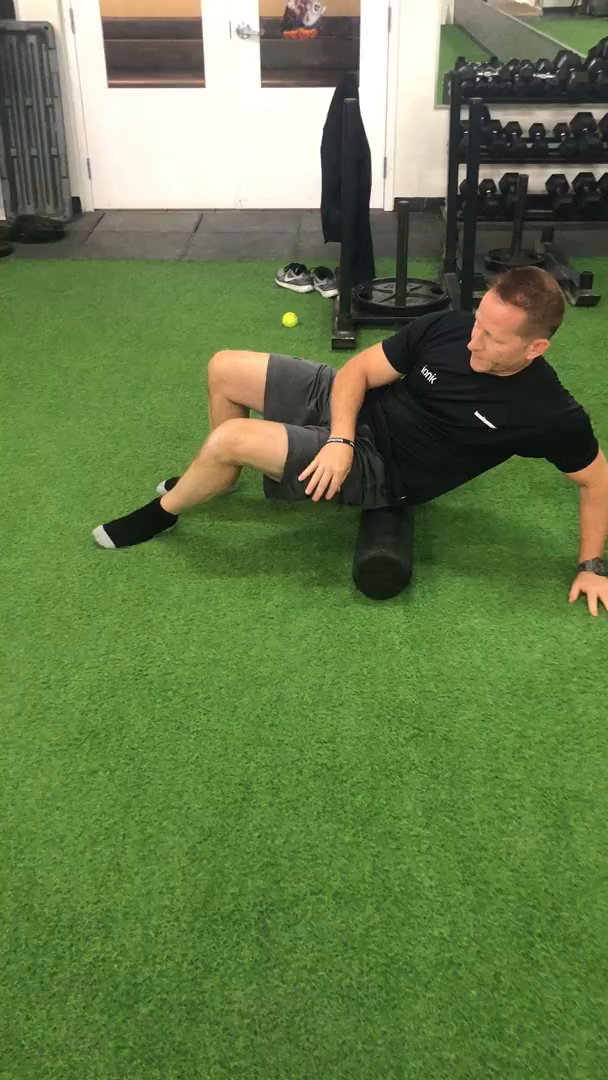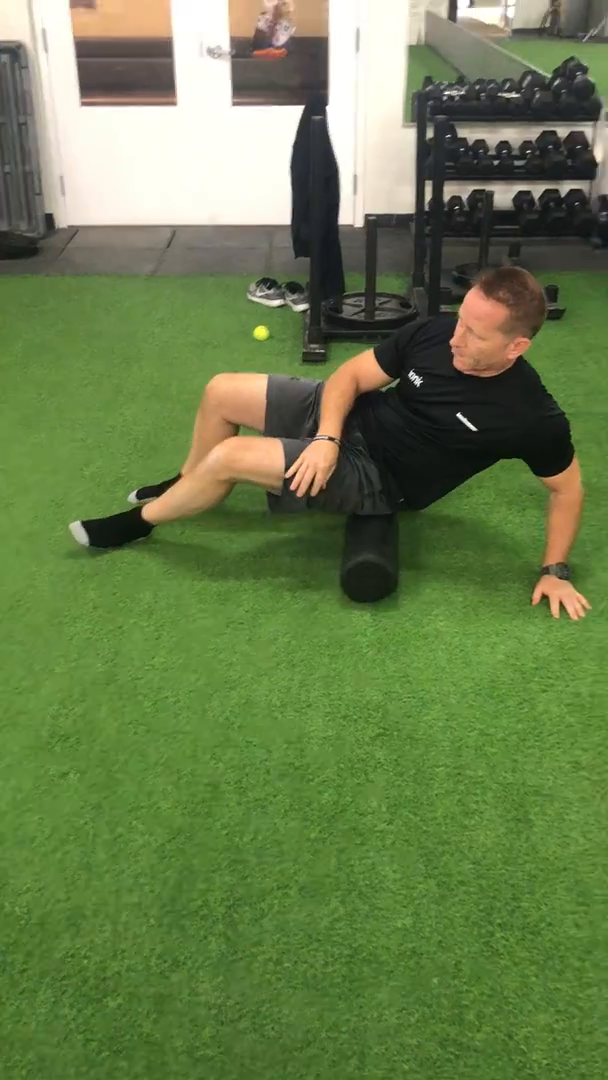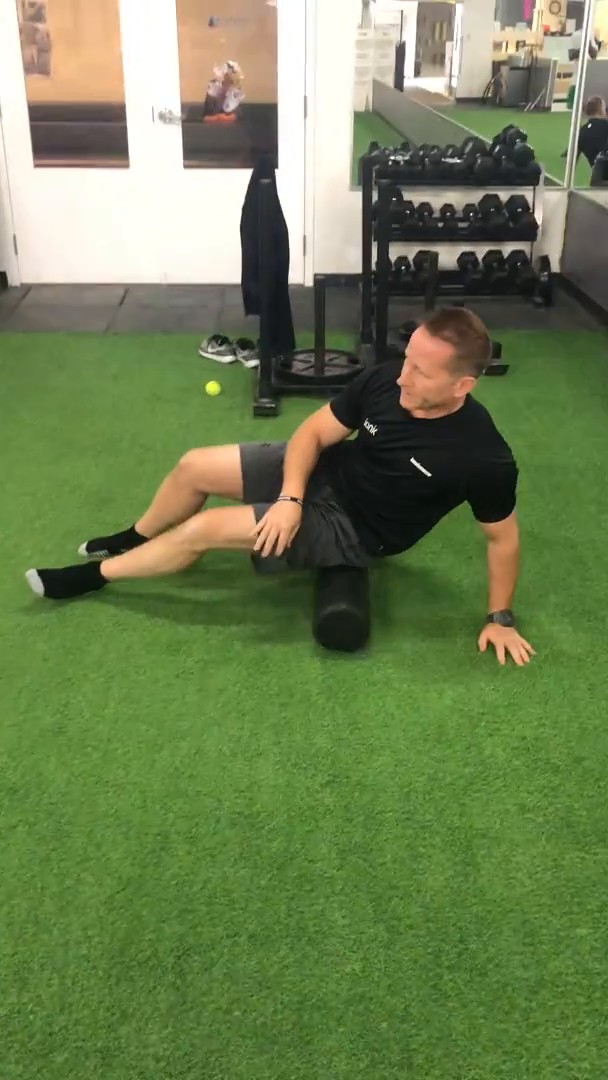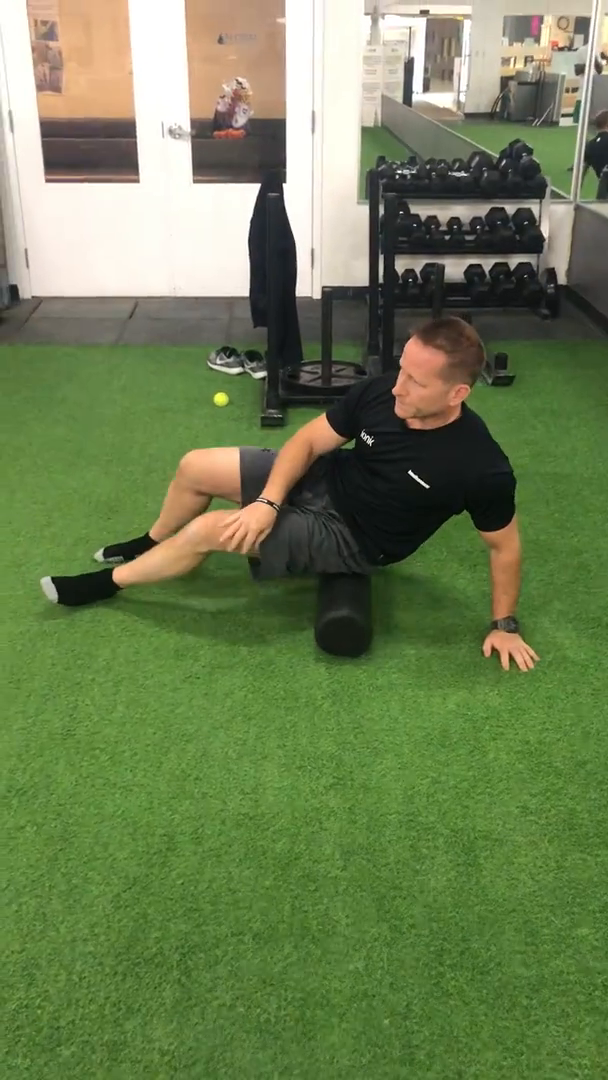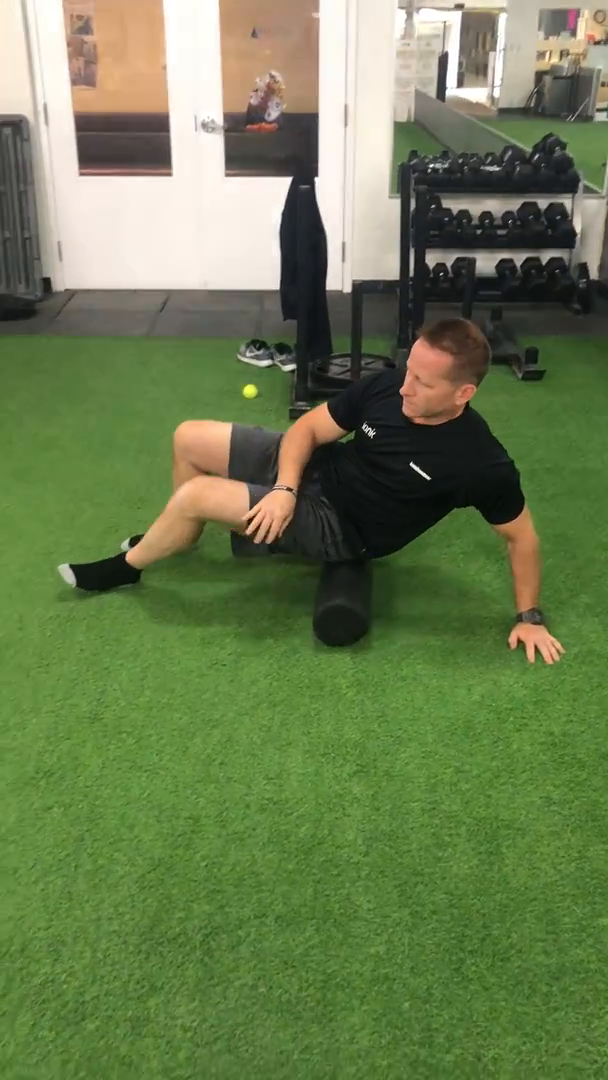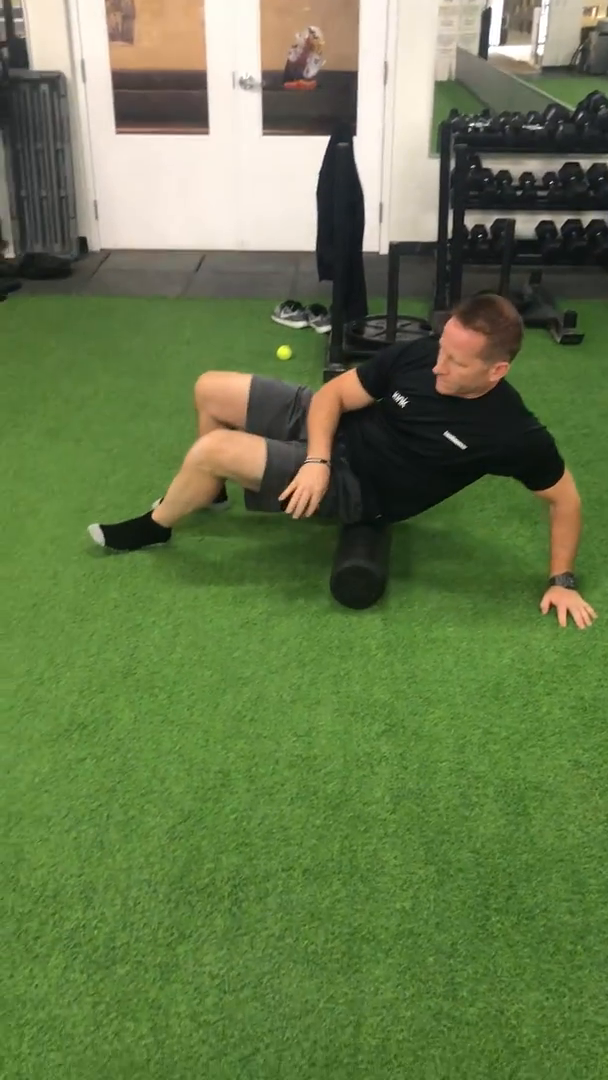
dt=0.4s
person 1, frame 1
left shoulder: (547, 413)
right shoulder: (446, 328)
right elbow: (357, 370)
right wrist: (340, 441)
left hip: (381, 467)
right hip: (356, 405)
left knee: (230, 440)
right knee: (225, 368)
left ankle: (161, 514)
right ankle: (210, 479)
person 1, frame 2
left shoulder: (530, 415)
right shoulder: (434, 333)
left elbow: (567, 487)
right elbow: (352, 374)
left wrist: (555, 572)
right wrist: (327, 438)
left hip: (377, 476)
right hip: (350, 418)
left knee: (229, 459)
right knee: (222, 391)
left ankle: (139, 522)
right ankle: (184, 484)
person 1, frame 3
left shoulder: (483, 457)
right shoulder: (384, 381)
left elbow: (503, 538)
right elbow: (314, 432)
left wrist: (500, 619)
right wrist: (291, 498)
left hip: (355, 529)
right hip: (325, 473)
left knee: (206, 529)
right knee: (195, 466)
left ankle: (95, 576)
right ankle: (135, 537)
person 1, frame 4
left shoulder: (479, 468)
right shoulder: (380, 393)
left elbow: (505, 545)
right elbow: (308, 440)
left wrist: (504, 625)
right wrist: (268, 502)
left hip: (351, 538)
right hip: (323, 480)
left knee: (207, 530)
right knee: (193, 467)
left ankle: (108, 583)
right ankle: (151, 543)
person 1, frame 5
left shoulder: (480, 463)
right shoulder: (386, 386)
left elbow: (521, 535)
right elbow: (308, 428)
left wrist: (529, 617)
right wrist: (285, 489)
left hip: (336, 524)
right hip: (313, 469)
left knee: (195, 494)
right knee: (188, 438)
left ankle: (125, 568)
right ankle: (180, 535)
person 1, frame 6
left shoulder: (513, 433)
right shoulder: (419, 355)
left elbow: (564, 498)
right elbow: (334, 394)
left wrist: (561, 580)
right wrist: (318, 460)
left hip: (357, 483)
right hip: (334, 427)
left knee: (210, 452)
right knee: (211, 389)
left ankle: (154, 527)
right ankle: (208, 493)
